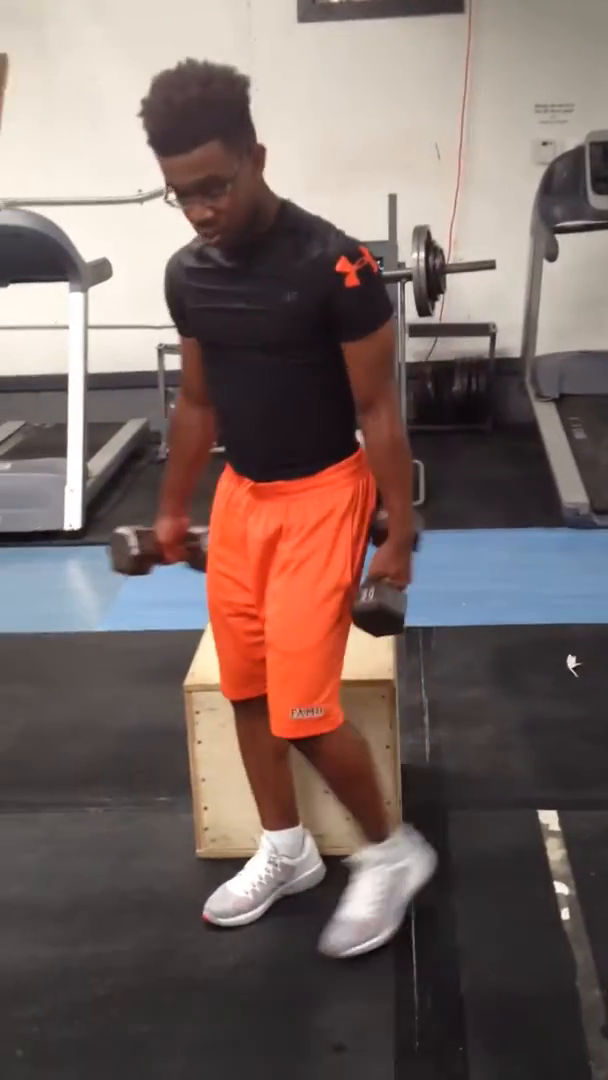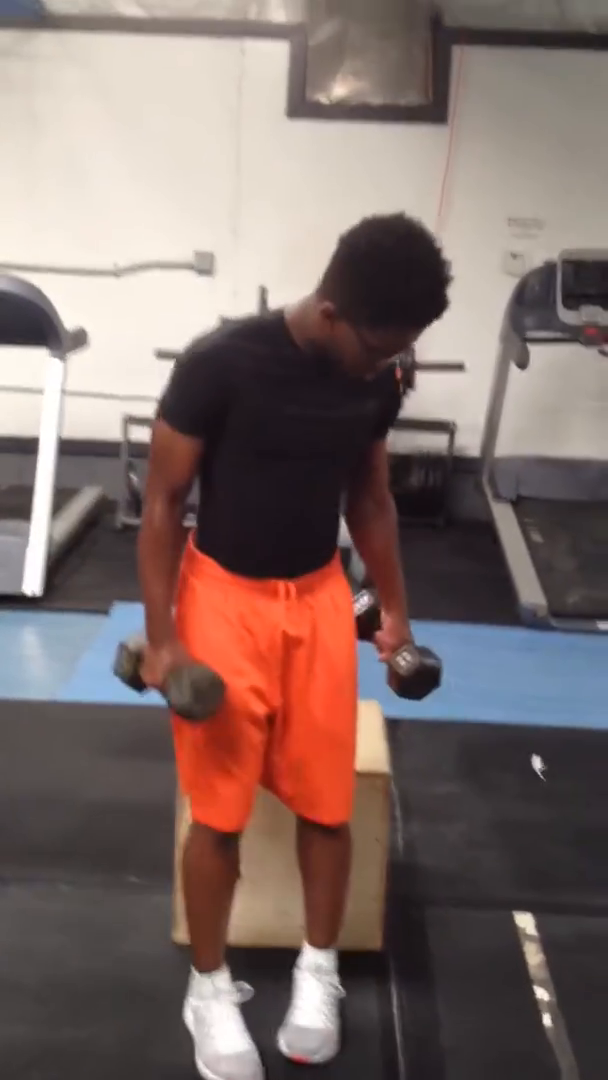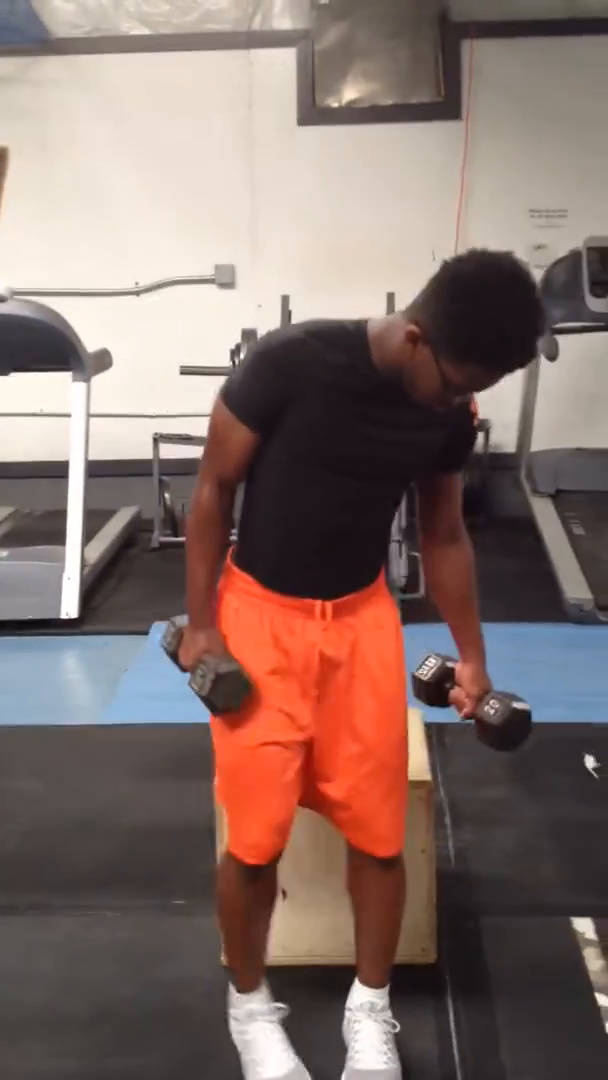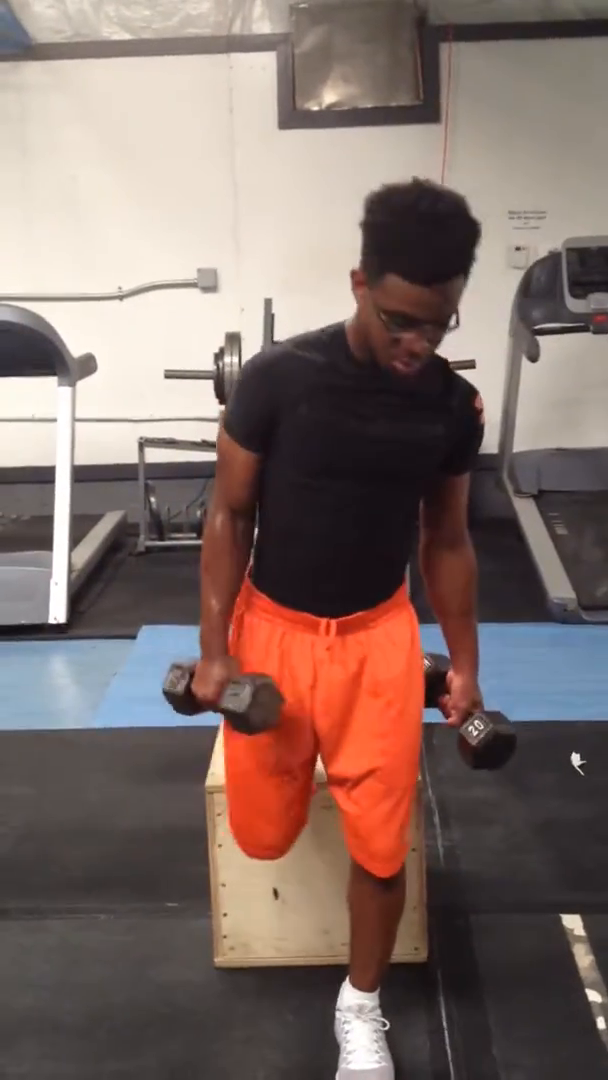
dt=1s
person 1, frame 1
left shoulder: (334, 265)
right shoulder: (187, 272)
left elbow: (379, 410)
left wrist: (398, 536)
right wrist: (173, 508)
left hip: (319, 500)
right hip: (238, 499)
left knee: (302, 711)
right knee: (247, 690)
left ankle: (391, 853)
right ankle: (285, 851)
person 1, frame 2
left shoulder: (377, 383)
right shoulder: (219, 364)
right elbow: (162, 502)
left wrist: (395, 609)
right wrist: (161, 636)
left hip: (320, 600)
right hip: (223, 598)
left knee: (325, 801)
right knee: (219, 810)
left ankle: (317, 970)
right ankle: (210, 989)
person 1, frame 3
left shoulder: (448, 415)
right shoulder: (288, 362)
left elbow: (444, 536)
right elbow: (214, 488)
left wrist: (472, 657)
right wrist: (201, 621)
left hip: (364, 620)
right hip: (262, 615)
left knee: (378, 830)
right knee: (256, 838)
left ankle: (369, 1009)
right ankle: (250, 1005)
person 1, frame 4
left shoulder: (453, 405)
right shoulder: (278, 379)
left elbow: (447, 542)
right elbow: (228, 516)
left wrist: (465, 666)
right wrist: (213, 648)
left hip: (379, 639)
right hip: (271, 630)
left knee: (381, 845)
right knee: (263, 833)
right ankle: (297, 760)
